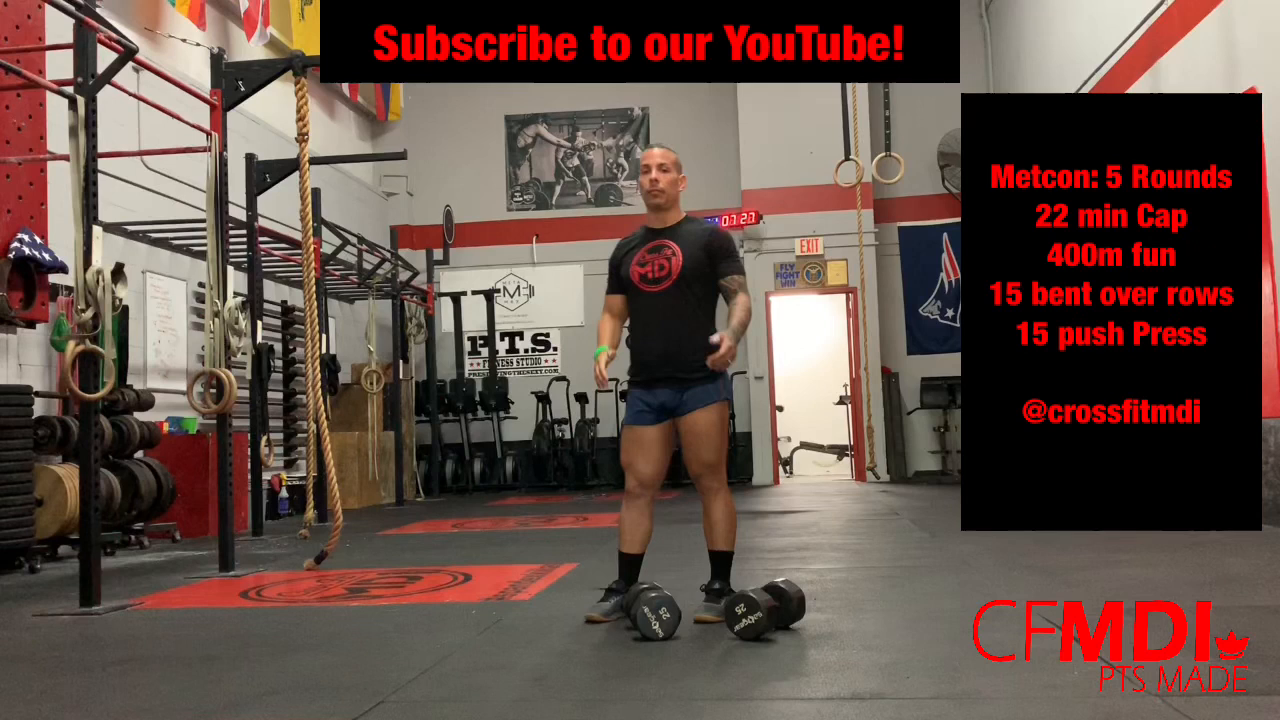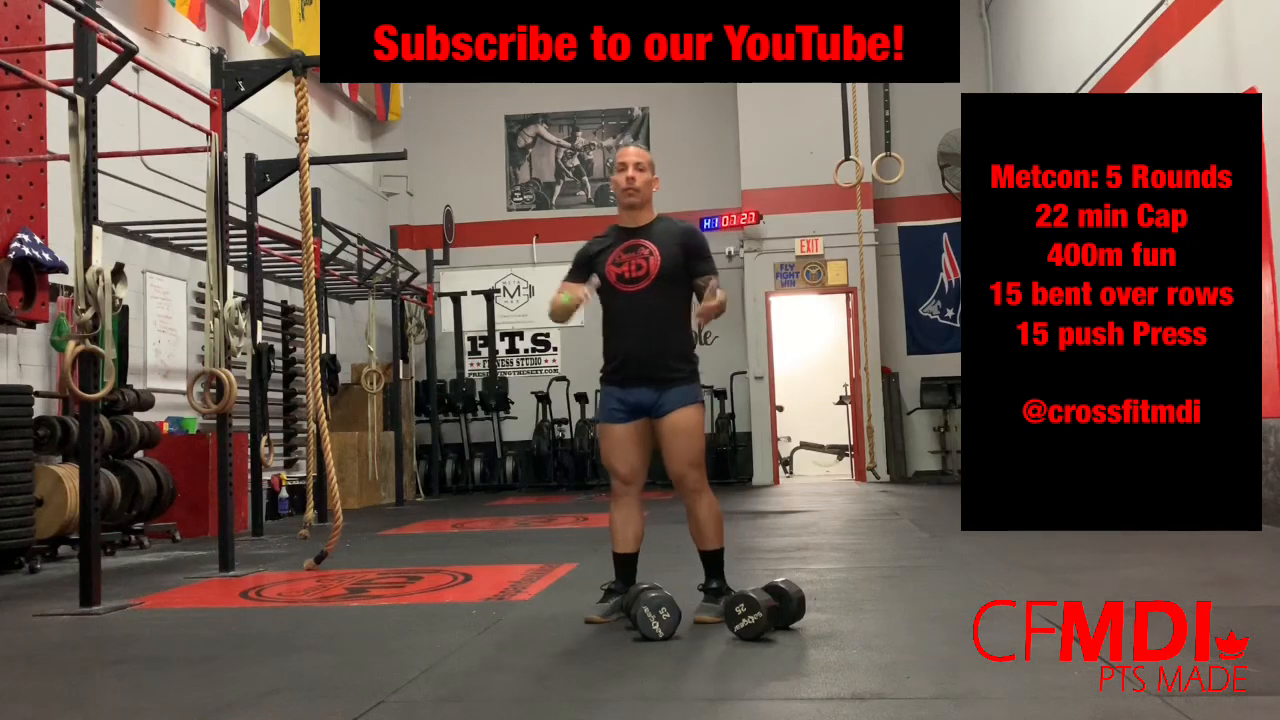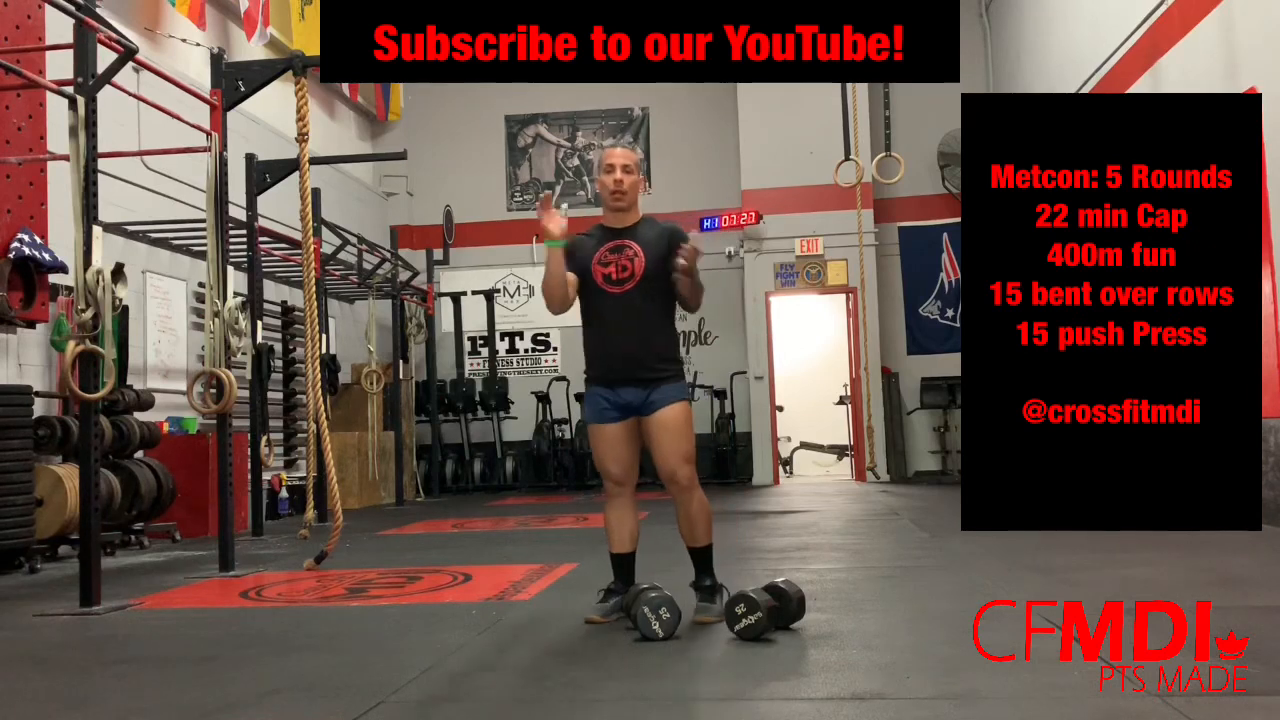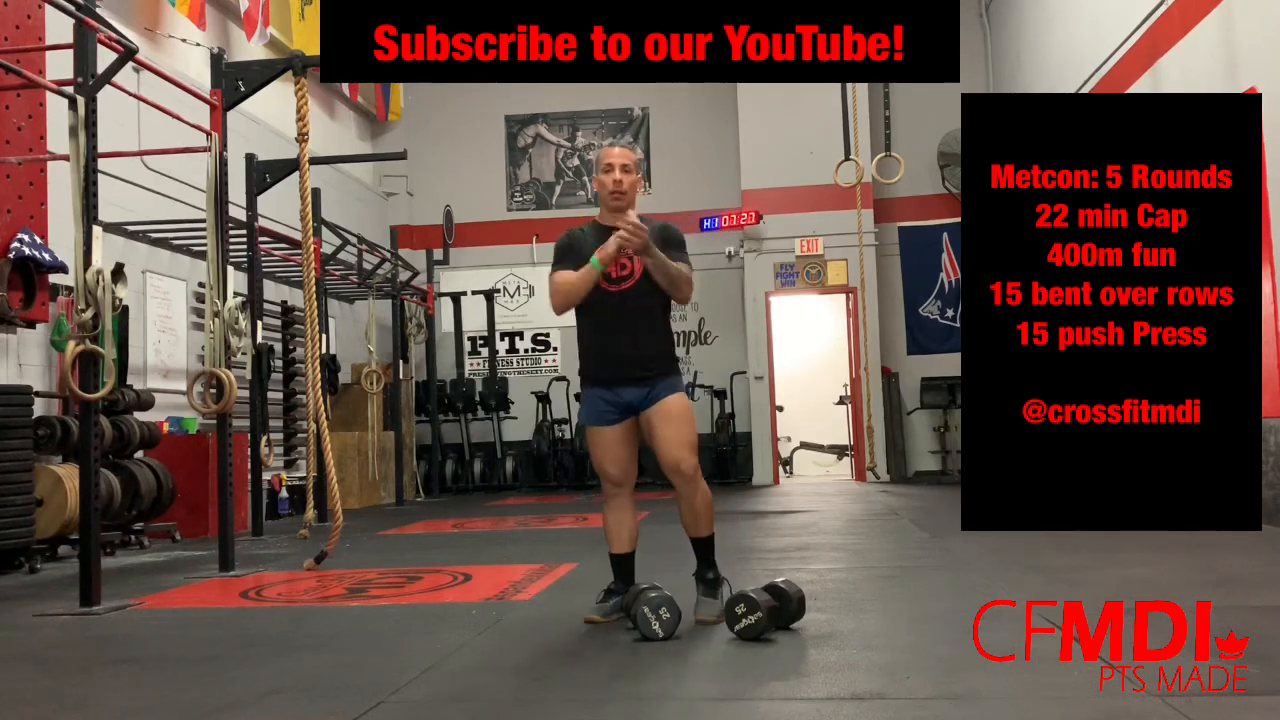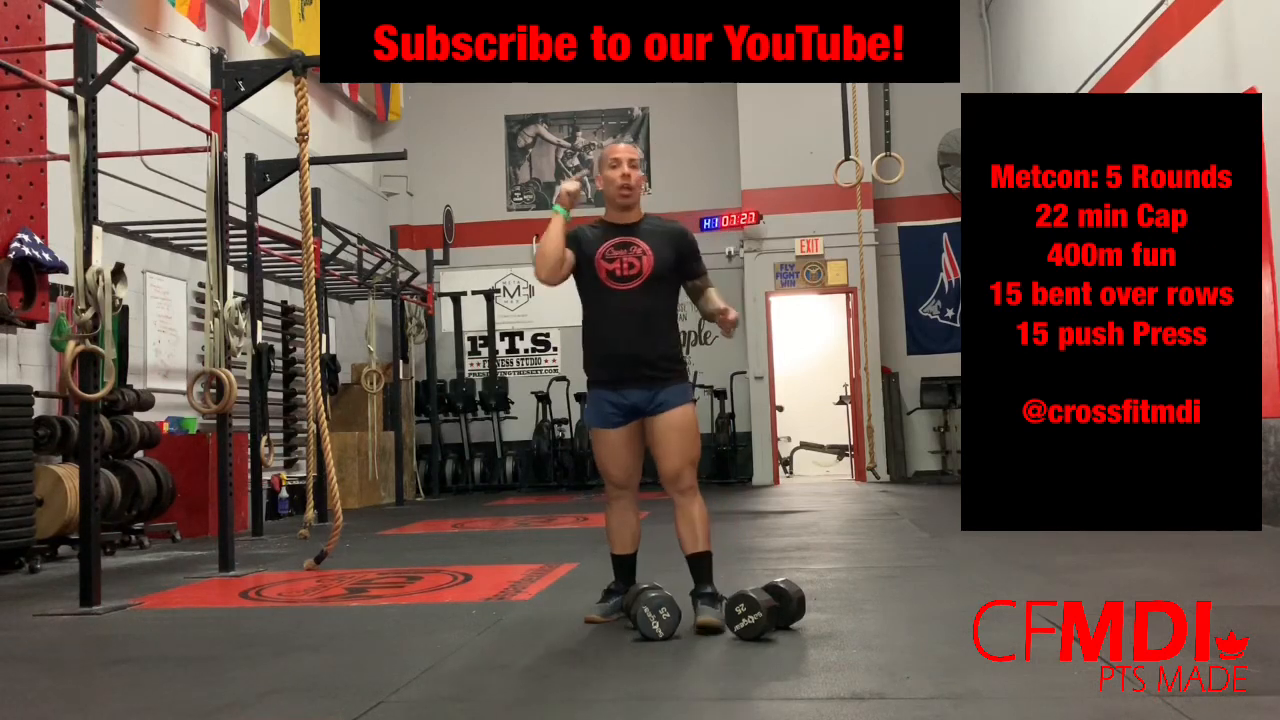
dt=0.2s
person 1, frame 1
left shoulder: (710, 237)
right shoulder: (626, 250)
left elbow: (739, 296)
right elbow: (613, 314)
left wrist: (732, 335)
right wrist: (603, 353)
left hip: (701, 382)
right hip: (645, 387)
left knee: (710, 481)
right knee: (637, 486)
left ankle: (720, 586)
right ankle: (624, 586)
person 1, frame 2
left shoulder: (684, 236)
right shoulder: (595, 249)
left elbow: (711, 295)
right elbow: (560, 309)
left wrist: (714, 304)
right wrist: (567, 301)
left hip: (676, 382)
right hip: (620, 387)
left knee: (692, 482)
right knee: (624, 485)
left ankle: (716, 585)
right ankle: (623, 586)
person 1, frame 3
left shoulder: (665, 235)
right shoulder: (575, 244)
left elbow: (691, 301)
right elbow: (557, 302)
left wrist: (689, 273)
right wrist: (557, 245)
left hip: (662, 380)
right hip: (605, 387)
left knee: (682, 480)
right knee: (617, 485)
left ankle: (707, 584)
right ankle: (623, 587)
person 1, frame 4
left shoulder: (663, 235)
right shoulder: (577, 243)
left elbow: (682, 292)
right elbow: (560, 301)
left wrist: (644, 247)
right wrist: (602, 256)
left hip: (660, 379)
right hip: (603, 388)
left knee: (685, 472)
right knee: (616, 486)
left ankle: (708, 577)
right ankle: (623, 587)
person 1, frame 5
left shoulder: (673, 235)
right shoulder: (582, 238)
left elbow: (701, 289)
right elbow: (547, 274)
left wrist: (720, 311)
right wrist: (561, 211)
left hip: (666, 382)
right hip: (608, 387)
left knee: (682, 482)
right knee: (619, 488)
left ankle: (705, 591)
right ankle: (623, 587)
